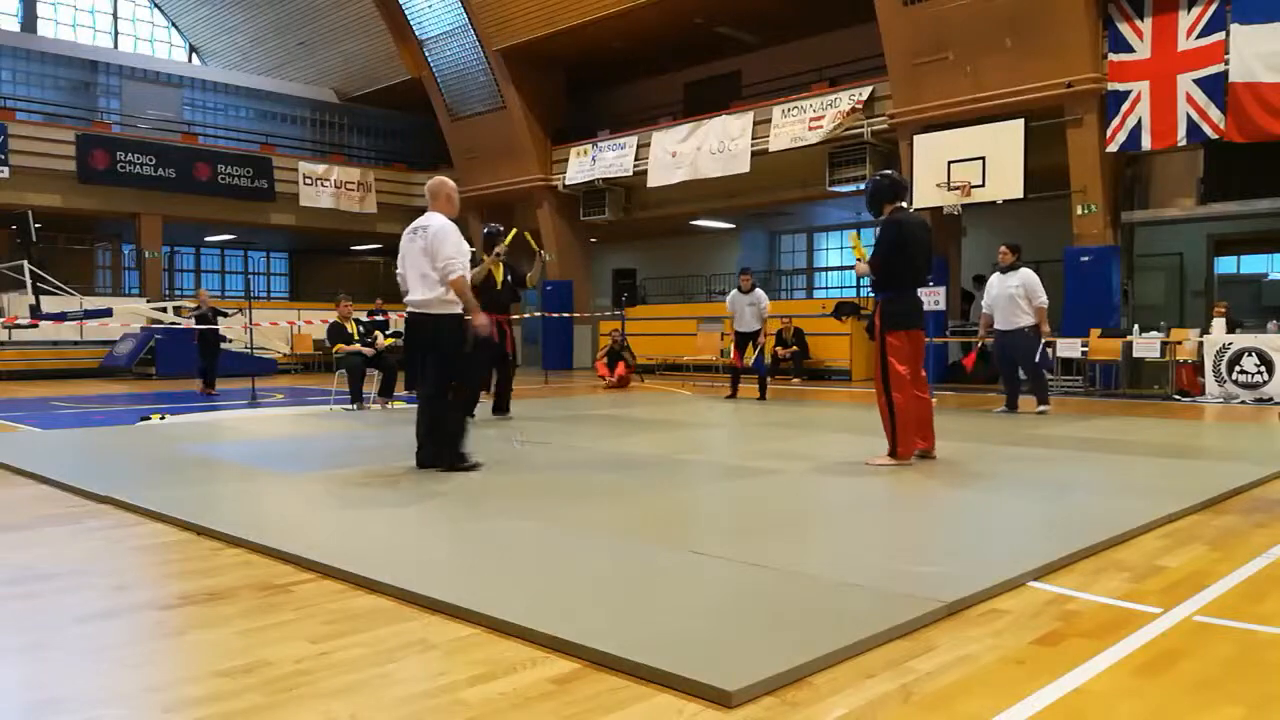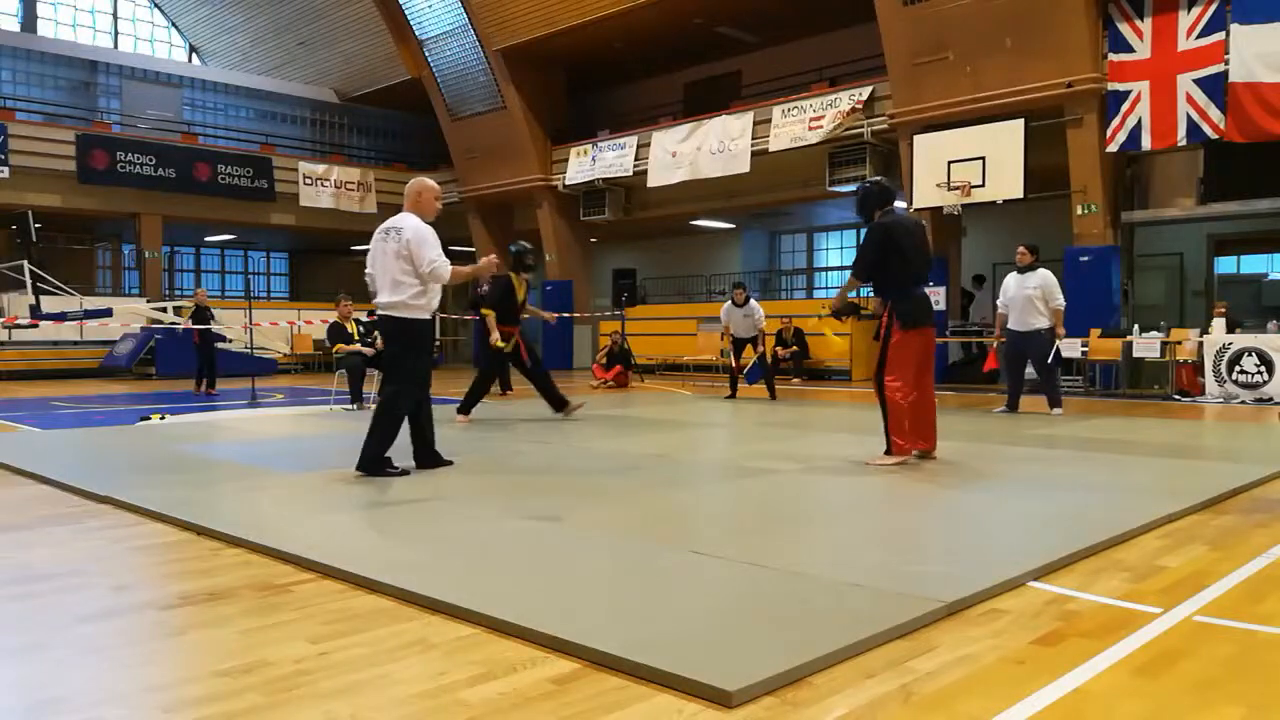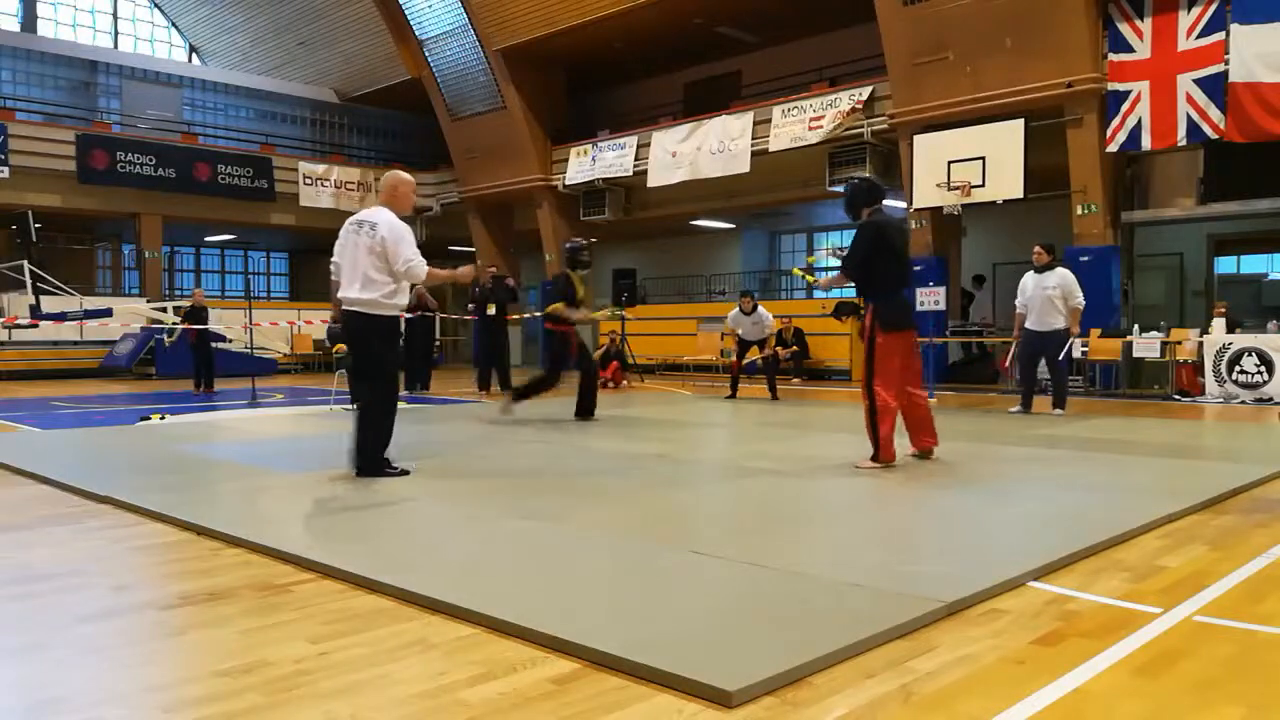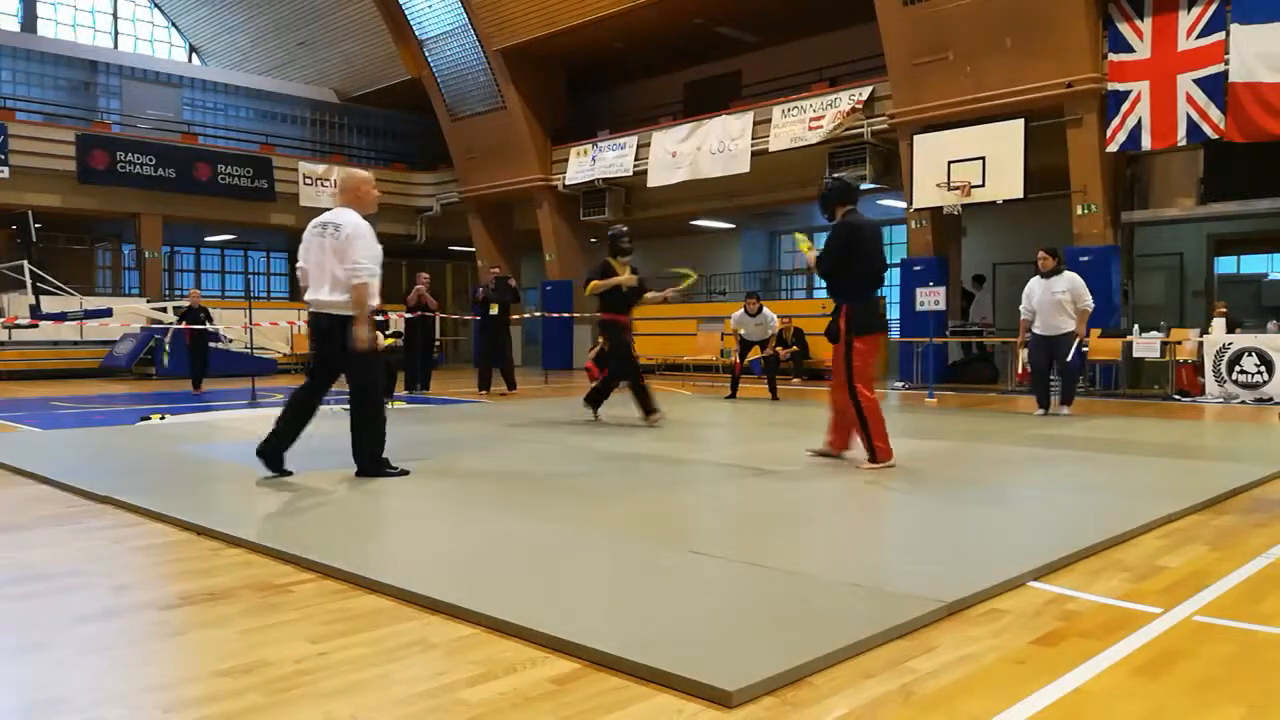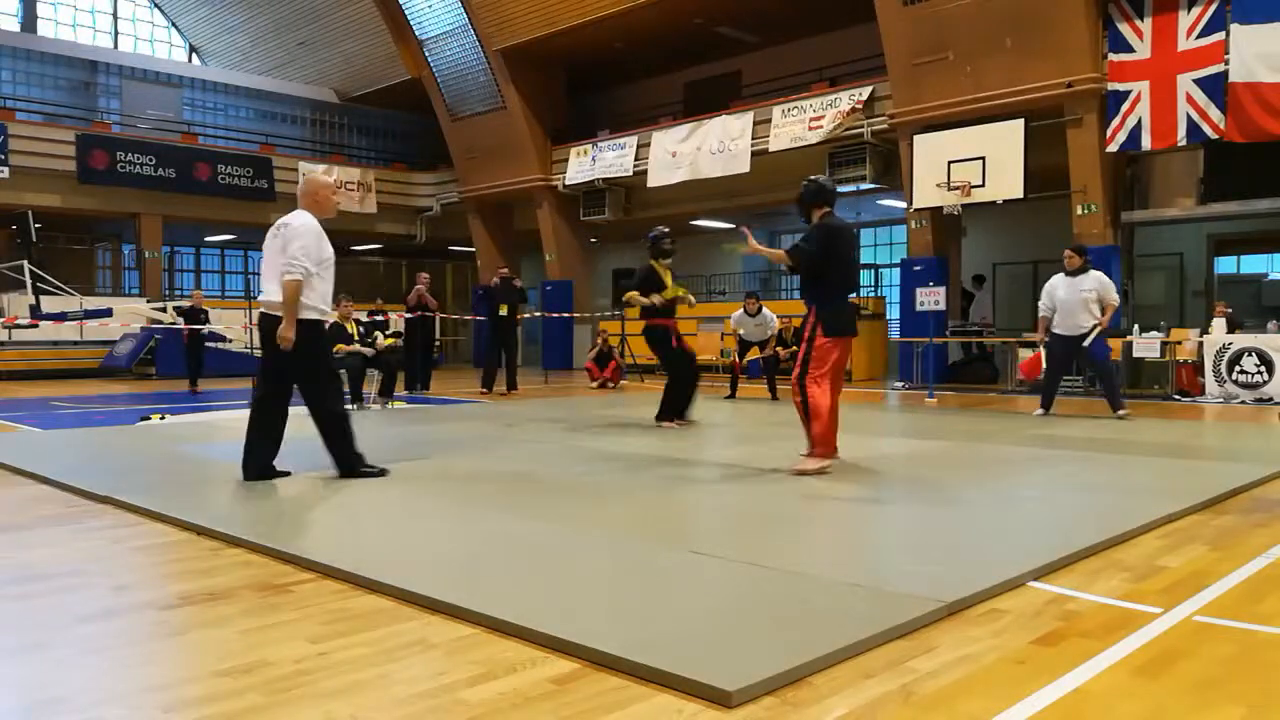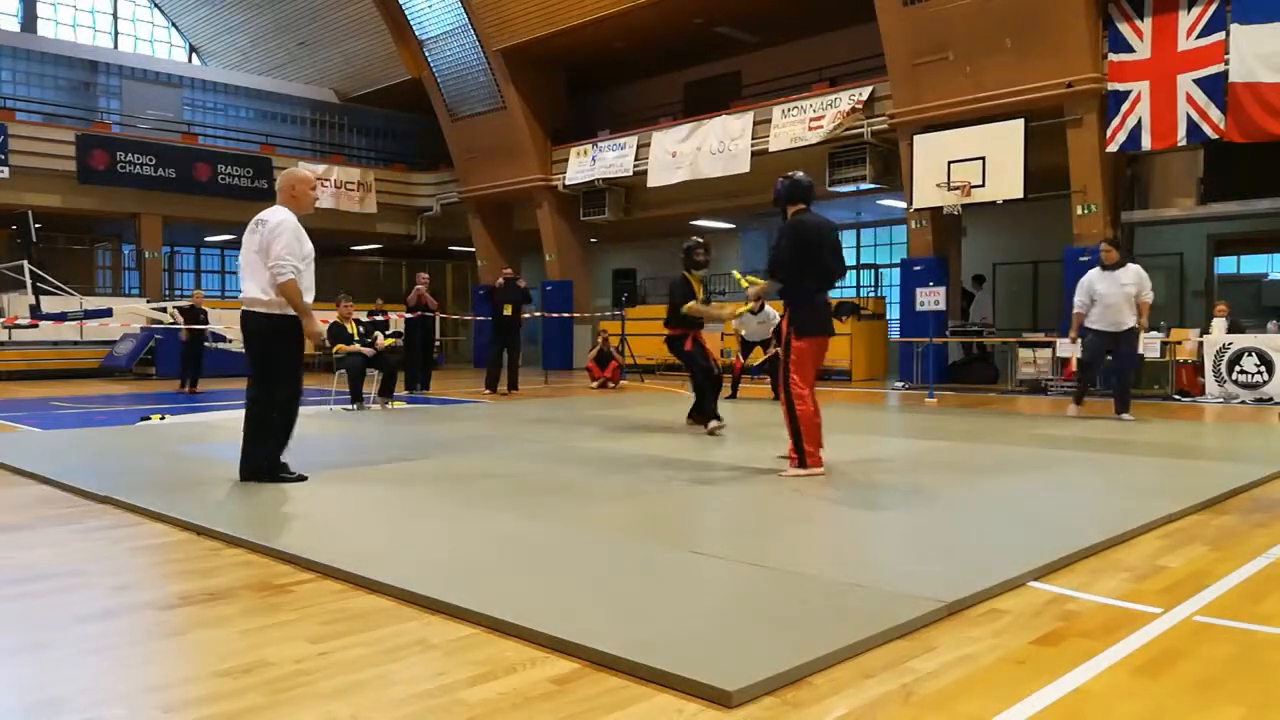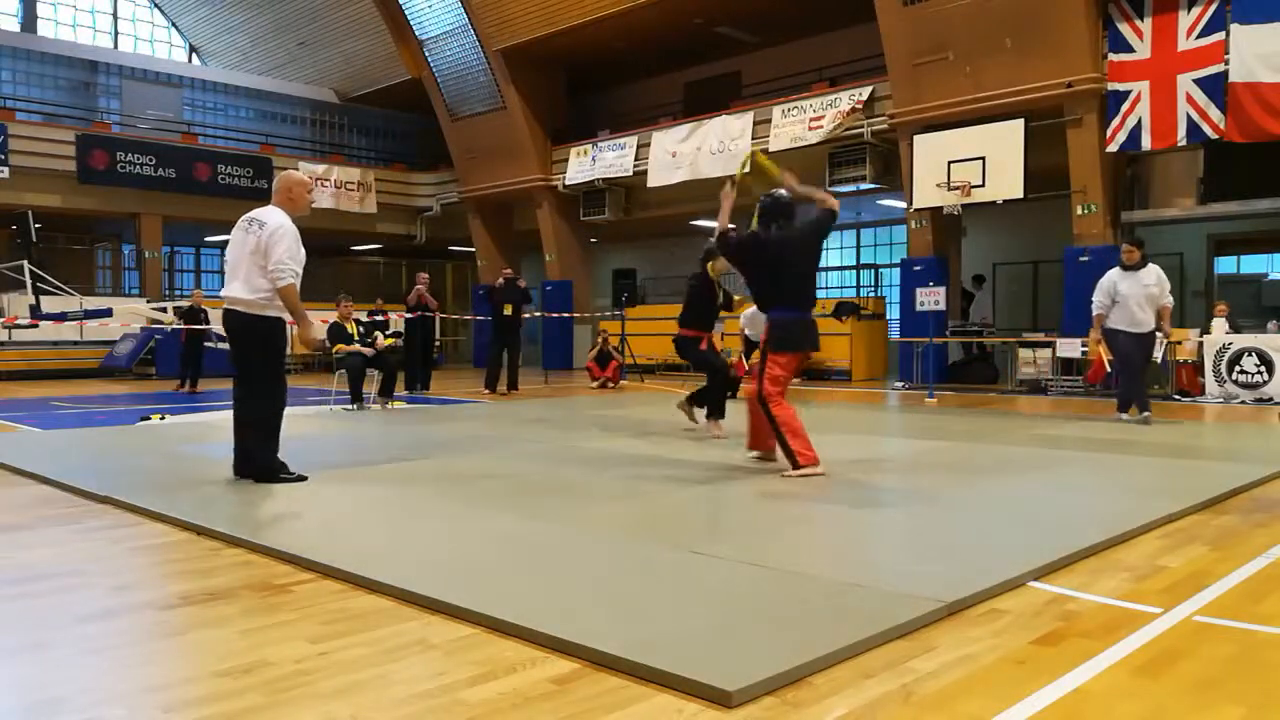
dt=0.3s
person 1, frame 1
left shoulder: (411, 230)
right shoulder: (444, 227)
left elbow: (404, 278)
right elbow: (454, 276)
right wrist: (476, 312)
left hip: (416, 315)
right hip: (443, 317)
left knee: (431, 385)
right knee: (454, 385)
left ankle: (428, 453)
right ankle: (449, 454)
person 1, frame 2
left shoulder: (383, 230)
right shoulder: (419, 230)
left elbow: (372, 277)
right elbow: (441, 273)
right wrist: (478, 269)
left hip: (389, 316)
right hip: (411, 321)
left knee: (415, 387)
right knee: (400, 389)
left ankle: (426, 453)
right ankle: (373, 457)
person 1, frame 3
left shoulder: (353, 223)
right shoulder: (394, 228)
left elbow: (338, 270)
right elbow: (416, 273)
left wrist: (338, 308)
right wrist: (456, 276)
left hip: (352, 313)
right hip: (379, 318)
left knee: (367, 386)
right knee: (381, 390)
left ankle: (369, 455)
right ankle: (371, 460)
person 1, frame 4
left shoulder: (316, 224)
right shoulder: (357, 226)
left elbow: (304, 274)
right elbow: (360, 278)
right wrist: (363, 323)
left hip: (321, 316)
right hip: (347, 320)
left knee: (315, 385)
right knee: (368, 390)
left ankle: (273, 449)
right ankle: (372, 461)
person 1, frame 5
left shoulder: (281, 225)
right shoulder: (306, 226)
right elbow: (293, 276)
right wrist: (290, 321)
left hip: (272, 318)
right hip: (298, 323)
left knee: (272, 393)
right knee: (324, 392)
left ankle: (257, 463)
right ankle: (349, 461)
person 1, frame 6
left shoulder: (260, 220)
right shoulder: (286, 222)
right elbow: (285, 277)
right wrist: (308, 318)
left hip: (253, 315)
right hip: (277, 318)
left knee: (261, 391)
right knee: (286, 391)
left ankle: (254, 464)
right ankle: (270, 464)
person 1, frame 7
left shoulder: (248, 219)
right shoulder: (282, 226)
left elbow: (231, 266)
right elbow: (284, 281)
right wrist: (304, 324)
left hip: (236, 313)
right hip: (261, 319)
left knee: (248, 389)
right knee: (269, 392)
left ankle: (247, 460)
right ankle: (267, 465)
person 2, frame 1
left shoulder: (892, 224)
right shoulder: (920, 223)
left elbow: (879, 269)
left wrist: (863, 269)
left hip: (892, 309)
right hip: (913, 305)
left knee: (893, 381)
right knee: (916, 378)
left ankle: (901, 451)
right ankle: (924, 444)
person 2, frame 2
left shoulder: (880, 228)
right shoulder: (914, 224)
left elbow: (861, 272)
left wrist: (840, 296)
left hip: (900, 310)
right hip: (921, 305)
left knee: (889, 379)
right knee: (921, 380)
left ankle: (898, 448)
right ankle: (925, 444)
person 2, frame 3
left shoulder: (870, 227)
right shoulder: (895, 225)
left elbow: (852, 271)
left wrist: (828, 281)
right wrist: (849, 255)
left hip: (881, 311)
right hip: (900, 308)
left knee: (878, 383)
right knee: (908, 380)
left ankle: (883, 454)
right ankle: (924, 442)
person 2, frame 4
left shoulder: (844, 227)
right shoulder: (870, 227)
left elbow: (826, 268)
left wrist: (813, 259)
right wrist: (824, 259)
left hip: (853, 313)
right hip: (868, 310)
left knee: (855, 384)
right knee: (841, 381)
left ankle: (880, 453)
right ankle: (837, 442)
person 2, frame 5
left shoulder: (824, 229)
right shoulder: (845, 229)
left elbow: (792, 258)
left wrist: (757, 248)
left hip: (825, 315)
right hip: (842, 314)
left knee: (808, 381)
right knee: (829, 382)
left ankle: (819, 452)
right ankle: (825, 445)
person 2, frame 6
left shoulder: (792, 226)
right shoulder: (826, 226)
left elbow: (780, 273)
right elbow: (838, 270)
left wrist: (758, 290)
left hip: (800, 314)
right hip: (820, 311)
left knee: (795, 386)
right knee: (805, 383)
left ankle: (807, 460)
right ankle: (810, 446)
person 2, frame 7
left shoulder: (759, 241)
right shoulder: (807, 235)
left elbow: (721, 237)
right elbow: (833, 206)
left wrist: (727, 203)
right wrist: (798, 189)
left hip: (781, 331)
right hip: (805, 329)
left knee: (770, 397)
right knee: (759, 388)
left ankle: (806, 460)
right ankle: (764, 445)
person 3, frame 1
left shoulder: (507, 268)
right shoulder: (481, 266)
left elbow: (530, 281)
right elbow: (473, 278)
left wrist: (538, 262)
right wrist: (491, 259)
left hip: (504, 324)
left knee: (507, 366)
right knee: (481, 368)
left ankle: (501, 408)
right ankle: (467, 411)
person 3, frame 2
left shoulder: (525, 283)
right shoulder: (502, 282)
right elbow: (487, 308)
left wrist: (542, 314)
right wrist: (494, 332)
left hip: (514, 335)
right hip: (500, 335)
left knee: (536, 370)
right knee: (487, 373)
left ankle: (562, 406)
right ankle: (464, 410)
person 3, frame 3
left shoulder: (579, 281)
right shoulder: (562, 280)
right elbow: (554, 306)
left wrist: (585, 314)
right wrist: (573, 314)
left hip: (570, 334)
right hip: (557, 333)
left knee: (589, 369)
right knee: (552, 376)
left ankle: (584, 412)
right ankle: (516, 396)
person 3, frame 4
left shoulder: (632, 271)
right shoulder: (604, 267)
left elbow: (642, 297)
right elbow: (590, 288)
left wrist: (662, 296)
right wrist: (615, 280)
left hip: (623, 324)
right hip: (610, 324)
left knee: (615, 369)
right knee: (630, 366)
left ankle: (592, 401)
right ankle: (649, 412)
person 3, frame 5
left shoulder: (669, 272)
right shoulder: (646, 272)
right elbow: (630, 296)
left wrist: (687, 298)
right wrist: (647, 301)
left hip: (670, 328)
right hip: (656, 329)
left knee: (690, 368)
right knee: (679, 371)
left ankle: (679, 414)
right ankle: (664, 417)
person 3, frame 6
left shoulder: (699, 282)
right shoulder: (680, 283)
left elbow: (704, 305)
right elbow: (687, 307)
left wrist: (719, 310)
right wrist: (719, 313)
left hip: (695, 337)
right hip: (679, 338)
left knee: (715, 376)
right knee: (703, 372)
left ankle: (696, 417)
right ankle: (711, 420)
person 3, frame 7
left shoulder: (716, 286)
right shoulder: (701, 279)
left elbow: (730, 304)
right elbow: (717, 267)
left hip: (703, 340)
right hip: (689, 341)
left knee: (723, 375)
right knee: (720, 370)
left ankle: (689, 402)
right ankle: (713, 419)
person 4, frame 1
left shoulder: (1026, 275)
right shoulder: (994, 279)
left elbow: (1040, 301)
right elbow: (987, 307)
left wrist: (1044, 324)
right wrist: (983, 329)
left hip: (1025, 330)
right hip: (1002, 331)
left knee: (1031, 367)
right knee: (1006, 370)
left ankle: (1043, 402)
right ankle: (1010, 404)
person 4, frame 2
left shoulder: (1044, 276)
right shoulder: (1010, 278)
left elbow: (1057, 303)
right elbow: (1003, 307)
left wrist: (1059, 326)
right wrist: (998, 328)
left hip: (1040, 332)
right hip: (1014, 332)
left knee: (1045, 369)
right knee: (1013, 370)
left ankle: (1056, 405)
right ankle: (1011, 405)
person 4, frame 3
left shoulder: (1063, 275)
right shoulder: (1027, 278)
left elbow: (1076, 302)
right elbow: (1021, 306)
left wrist: (1075, 325)
right wrist: (1016, 329)
left hip: (1058, 331)
right hip: (1031, 331)
left knee: (1057, 370)
right knee: (1025, 367)
left ankle: (1059, 406)
right ankle: (1025, 403)
person 4, frame 4
left shoulder: (1071, 279)
right shoulder: (1032, 284)
left elbow: (1085, 304)
right elbow: (1026, 312)
left wrist: (1081, 326)
right wrist: (1021, 335)
left hip: (1067, 334)
right hip: (1039, 336)
left knee: (1069, 370)
right knee: (1038, 372)
left ankle: (1065, 404)
right ankle: (1043, 406)
person 4, frame 5
left shoulder: (1097, 278)
right shoulder: (1055, 282)
left elbow: (1112, 299)
right elbow: (1045, 309)
left wrist: (1105, 317)
right wrist: (1041, 332)
left hip: (1090, 333)
right hip: (1061, 335)
left knee: (1103, 368)
right knee: (1052, 372)
left ankle: (1118, 407)
right ankle: (1044, 407)
person 4, frame 6
left shoulder: (1135, 271)
right shoulder: (1092, 276)
left elbow: (1145, 296)
right elbow: (1080, 305)
left wrist: (1143, 318)
right wrist: (1074, 330)
left hip: (1126, 331)
right hip: (1096, 331)
left knee: (1124, 372)
right knee: (1088, 367)
left ankle: (1122, 410)
right ankle: (1076, 402)
person 4, frame 7
left shoulder: (1155, 272)
right shoulder: (1112, 277)
left elbow: (1164, 301)
right elbow: (1100, 306)
left wrist: (1166, 324)
right wrist: (1096, 331)
left hip: (1146, 332)
right hip: (1119, 332)
left knee: (1130, 373)
right knee: (1133, 371)
left ankle: (1122, 409)
right ankle: (1144, 411)
